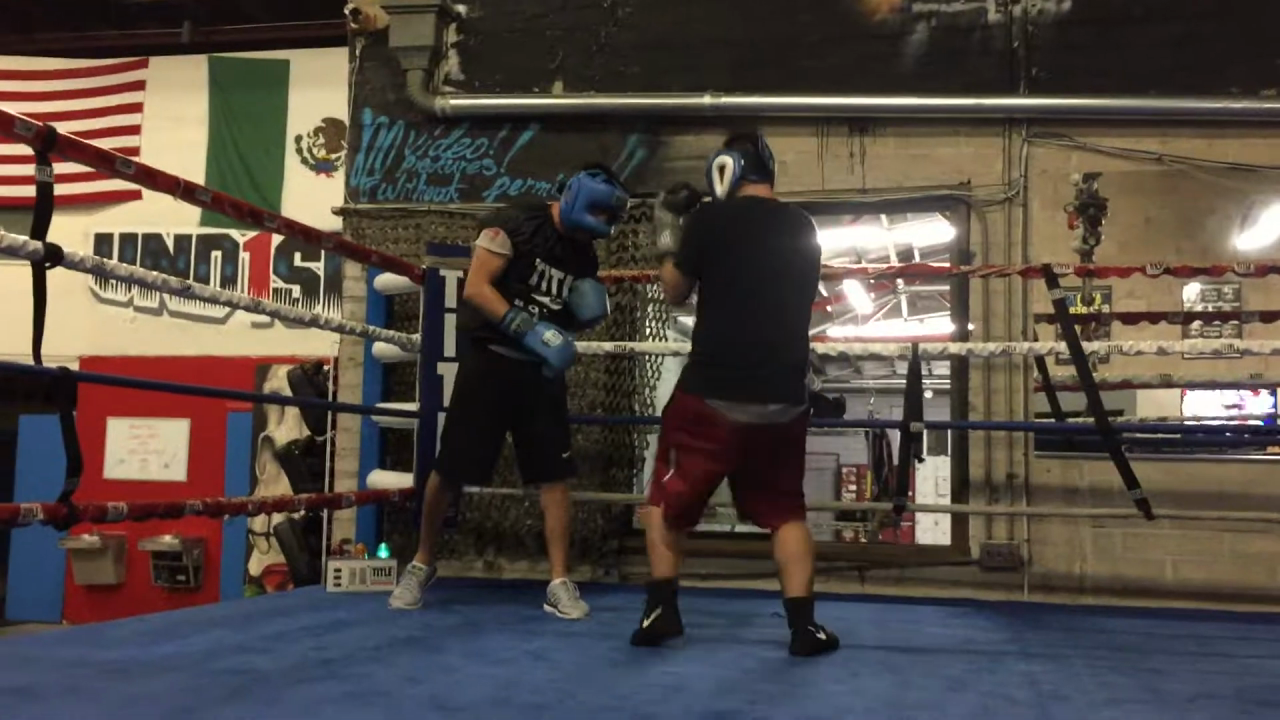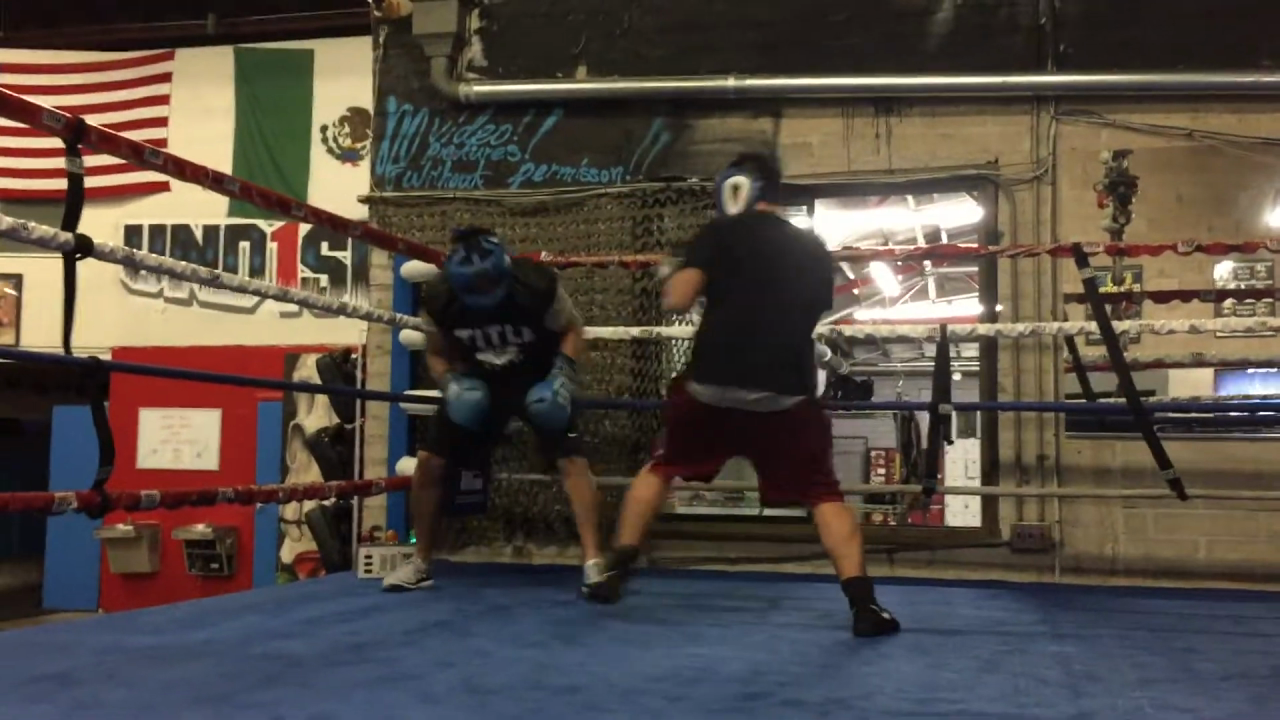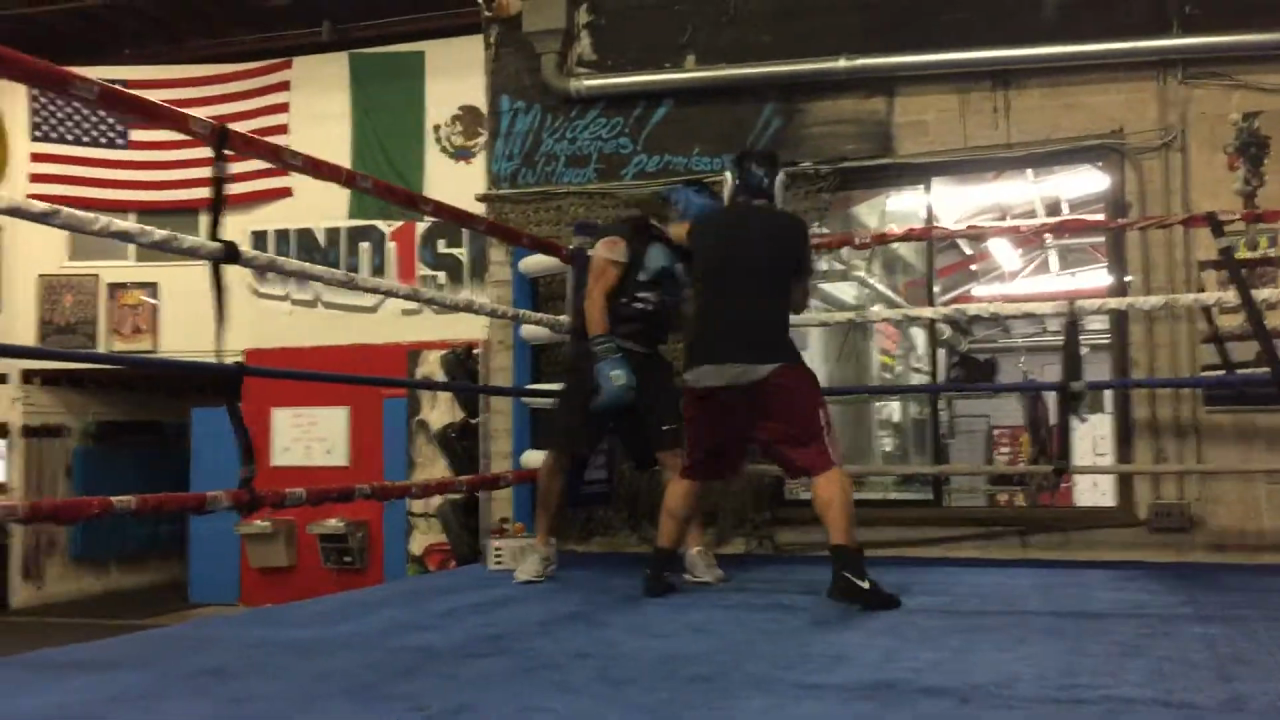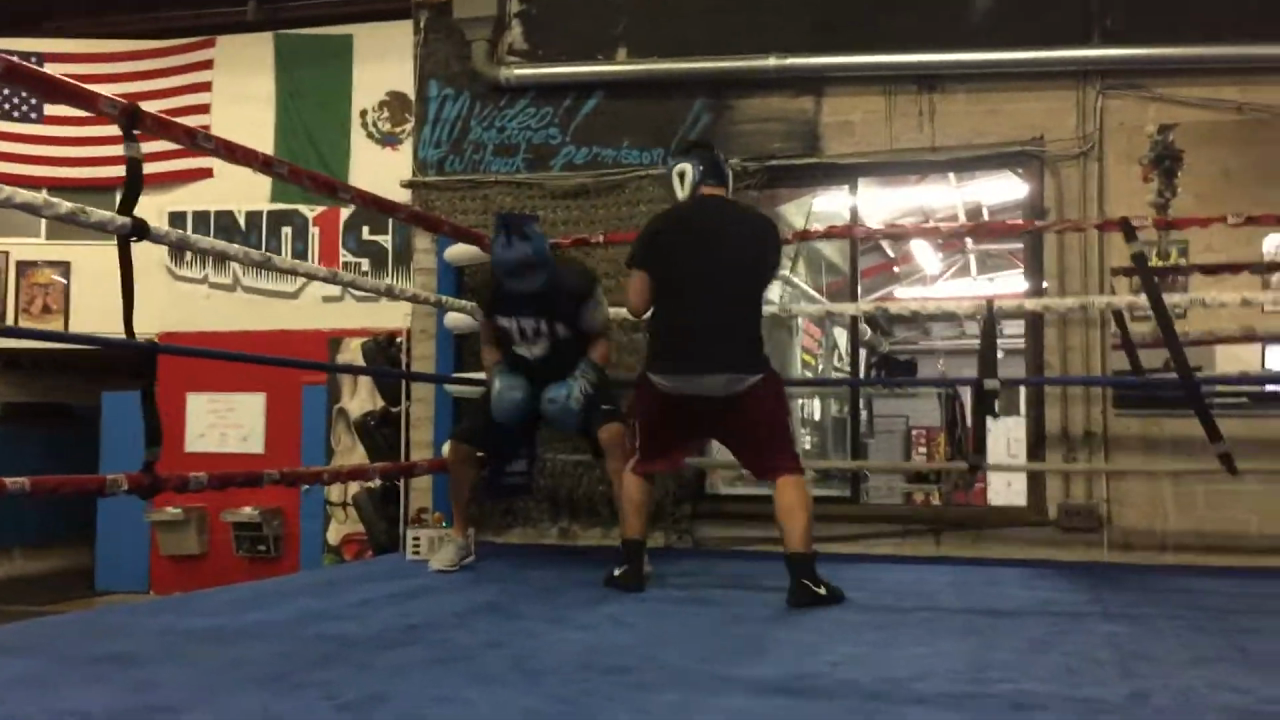
dt=1s
person 1, frame 1
left shoulder: (707, 220)
right shoulder: (804, 233)
left elbow: (675, 292)
left wrist: (668, 232)
left hip: (711, 391)
right hip: (782, 397)
left knee: (666, 499)
right knee: (786, 511)
left ankle: (662, 606)
right ankle: (803, 623)
person 1, frame 2
left shoulder: (721, 234)
right shoulder: (813, 248)
left elbow: (678, 297)
left wrist: (674, 280)
left hip: (712, 386)
right hip: (786, 392)
left knee: (658, 470)
right knee: (822, 494)
left ankle: (617, 571)
right ankle: (864, 604)
person 1, frame 3
left shoulder: (710, 227)
right shoulder: (788, 228)
left elbow: (682, 238)
right elbow: (797, 301)
left hip: (704, 370)
right hip: (768, 365)
left knee: (691, 471)
right knee: (822, 463)
left ankle: (659, 568)
right ankle: (849, 571)
person 1, frame 4
left shoulder: (661, 227)
right shoulder: (760, 226)
left elbow: (636, 304)
left hip: (669, 373)
right hip: (742, 374)
left knee: (641, 466)
right knee: (785, 469)
left ankle: (629, 564)
right ankle: (804, 575)
person 2, frame 1
left shoulder: (585, 255)
right shoulder: (514, 225)
right elbow: (475, 287)
left wrist: (589, 308)
right wrist: (529, 329)
left hip: (541, 368)
right hip: (489, 360)
left knee: (554, 475)
right knee: (450, 470)
left ankle: (559, 583)
right ankle: (422, 565)
person 2, frame 2
left shoulder: (536, 283)
right shoulder: (439, 298)
left elbow: (572, 330)
right elbow: (438, 354)
left wrist: (561, 377)
right wrist: (452, 385)
left hip: (535, 379)
right hip: (478, 384)
left knee: (571, 459)
right knee: (429, 461)
left ankle: (594, 561)
right ankle: (421, 562)
person 2, frame 3
left shoulder: (677, 254)
right shoulder: (625, 236)
right elbow: (595, 297)
left wrist: (672, 283)
right wrist: (605, 356)
left hip: (645, 359)
right hip: (596, 355)
left knee: (673, 454)
right knee: (561, 452)
left ankle: (696, 551)
right ankle: (542, 549)
person 2, frame 4
left shoulder: (576, 282)
right shoulder: (491, 289)
left elbow: (600, 340)
right elbow: (491, 342)
left wrist: (581, 383)
right wrist: (499, 380)
left hip: (569, 376)
right hip: (516, 379)
left knee: (613, 437)
right knee: (462, 447)
right ankle: (460, 539)
